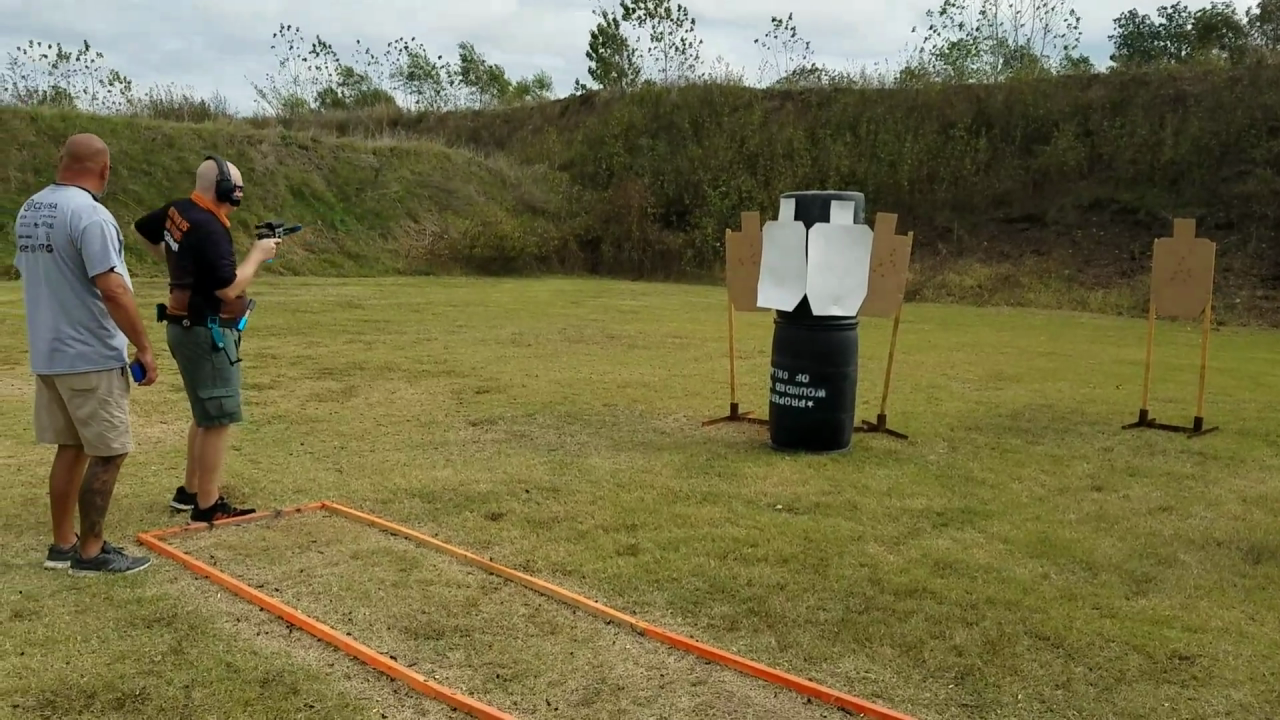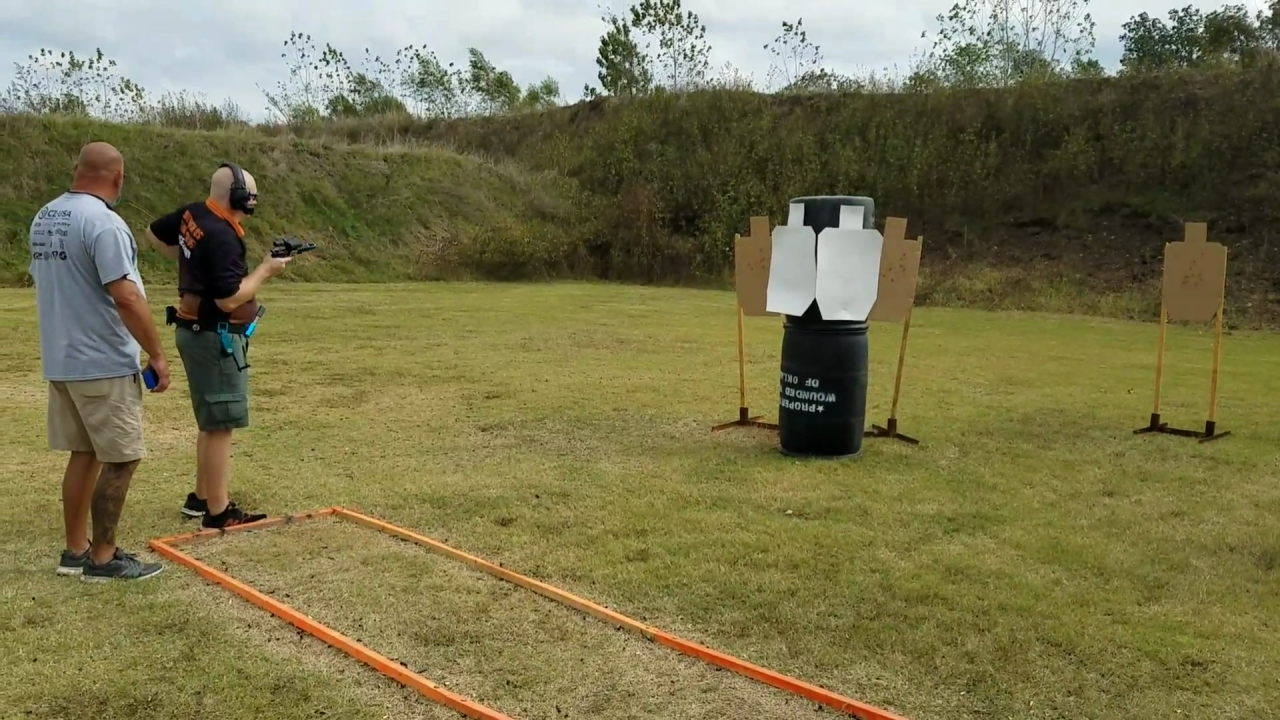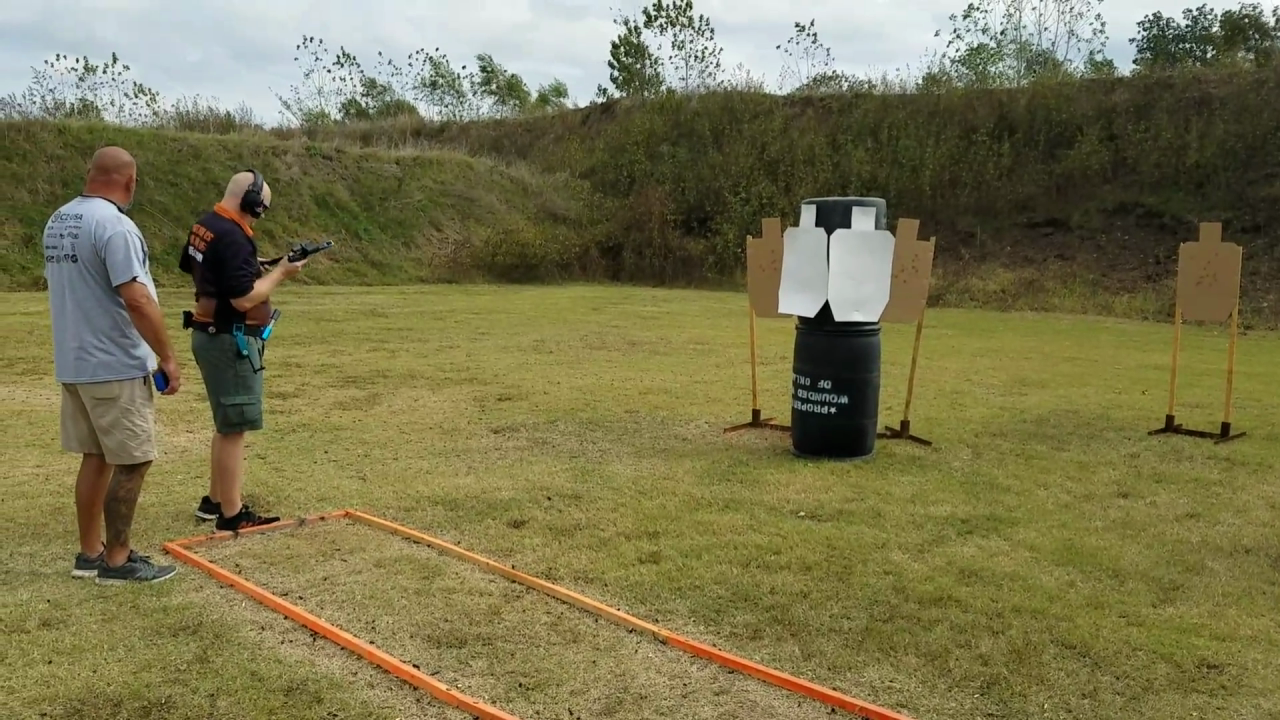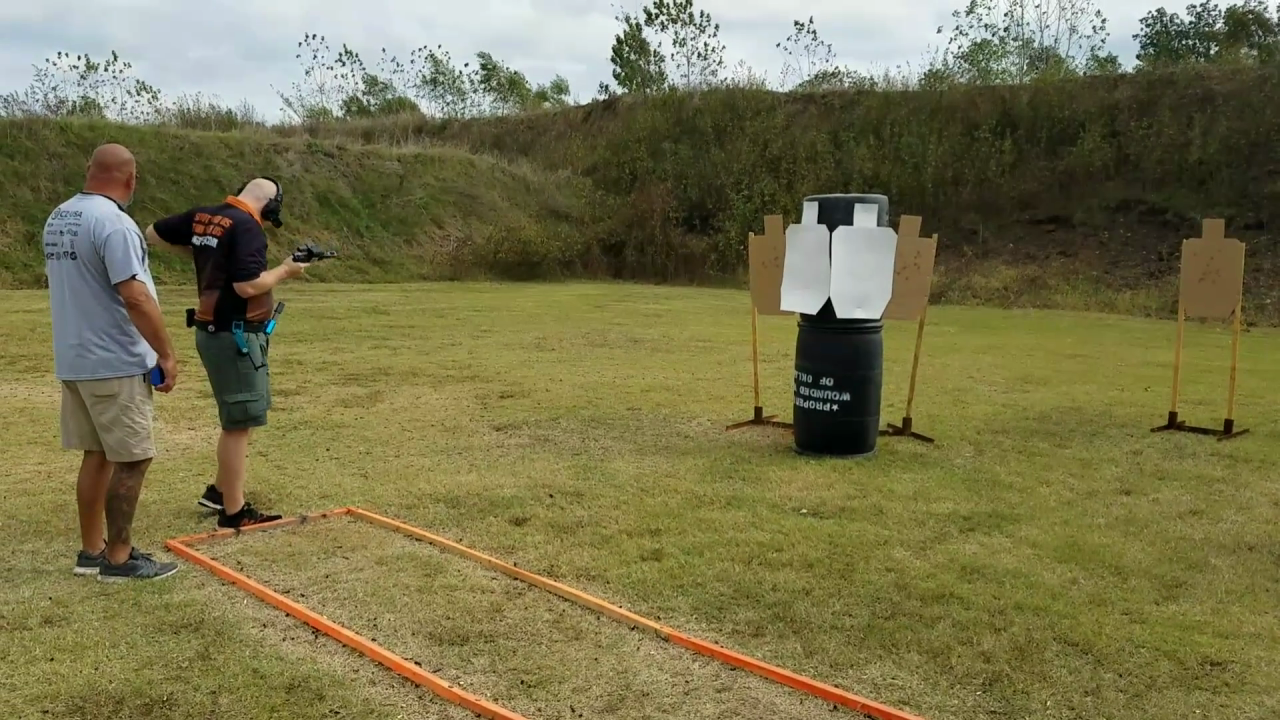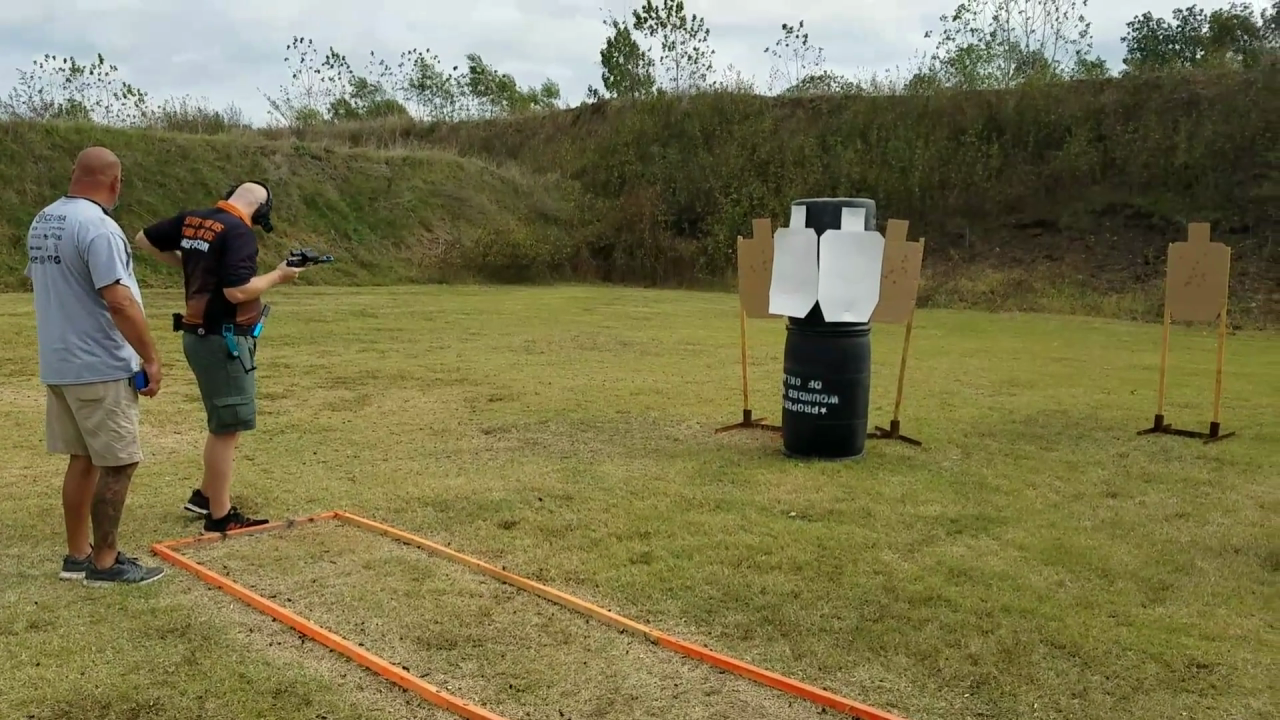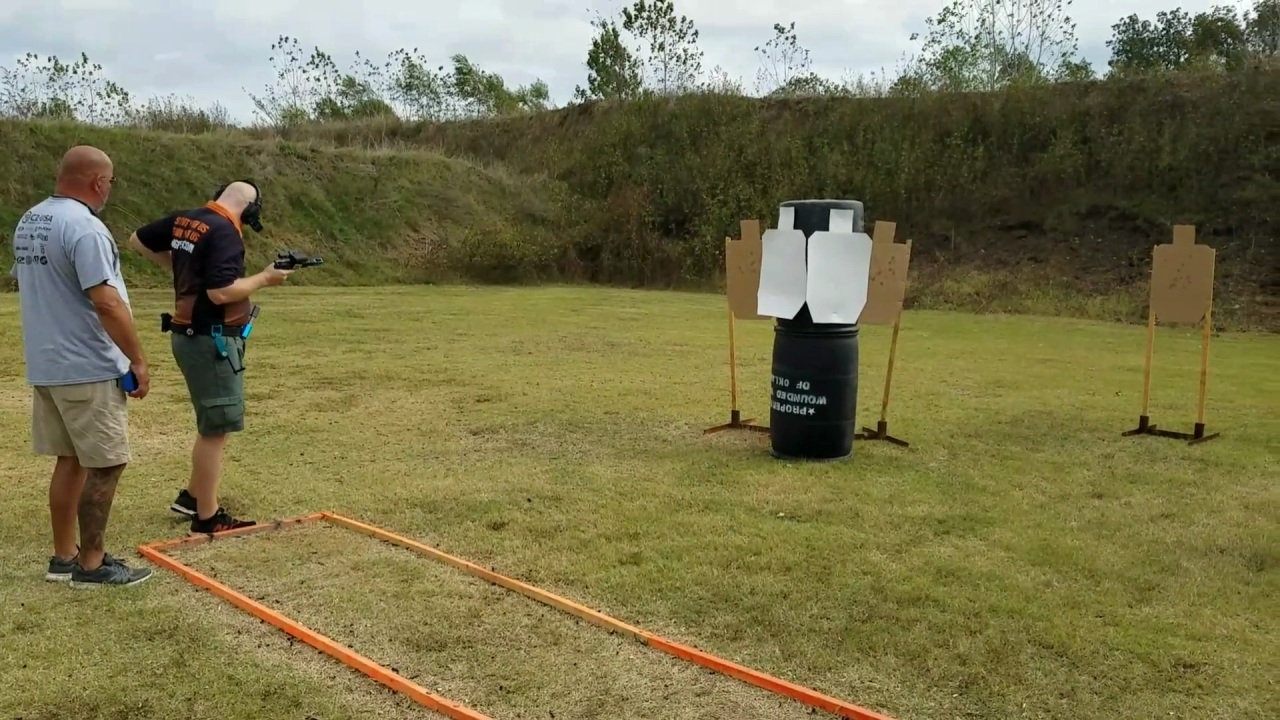
dt=0.5s
person 1, frame 1
left shoulder: (30, 210)
right shoulder: (90, 215)
left elbow: (31, 275)
right elbow: (113, 291)
right wrist: (144, 348)
left hip: (49, 355)
right hip: (91, 358)
left knee: (71, 448)
right knee: (108, 453)
left ankle: (63, 544)
right ankle: (91, 551)
person 1, frame 2
left shoulder: (44, 218)
right shoulder: (103, 222)
right elbow: (126, 298)
right wrist: (156, 355)
left hip: (62, 361)
right hip: (103, 364)
left knee: (84, 454)
right knee: (120, 459)
left ankle: (76, 550)
right ankle: (103, 558)
person 1, frame 3
left shoulder: (58, 221)
right shoulder: (114, 225)
right elbow: (137, 301)
right wrist: (167, 357)
left hip: (74, 364)
right hip: (114, 367)
left knee: (97, 457)
right knee: (132, 461)
left ankle: (90, 553)
right ankle: (117, 560)
person 1, frame 4
left shoulder: (57, 218)
right shoulder: (113, 223)
right elbow: (136, 298)
right wrist: (166, 354)
left hip: (75, 361)
right hip: (114, 364)
left knee: (97, 455)
right knee: (131, 459)
left ankle: (92, 550)
right ankle: (118, 557)
person 1, frame 5
left shoulder: (42, 222)
right shoulder: (98, 226)
right elbow: (119, 302)
right wrist: (150, 358)
left hip: (59, 364)
right hip: (99, 368)
left knee: (82, 460)
right knee: (117, 463)
left ankle: (78, 555)
right ankle: (104, 562)
person 1, frame 6
left shoulder: (29, 222)
right shoulder: (84, 227)
right elbow: (107, 303)
right wrist: (137, 360)
left hip: (47, 366)
right hip: (87, 369)
left knee: (70, 461)
right knee: (105, 464)
left ankle: (64, 556)
right ankle: (91, 563)
person 2, frame 1
left shoulder: (178, 210)
right shoulder: (209, 229)
left elbow: (142, 230)
right elbow: (228, 289)
right wrist: (257, 254)
left hip: (188, 326)
right hip: (207, 332)
left knee: (206, 415)
right knee: (218, 419)
left ankle: (190, 490)
right ankle: (208, 505)
person 2, frame 2
left shoulder: (193, 214)
right shoulder: (221, 238)
left elbow: (155, 234)
right elbow: (229, 300)
right wrist: (265, 270)
left hip: (198, 332)
right hip: (214, 337)
left knee: (213, 422)
right knee: (220, 425)
left ankle: (201, 497)
right ankle: (218, 511)
person 2, frame 3
left shoulder: (205, 224)
right shoulder: (231, 237)
left elbow: (188, 265)
right elbow: (245, 298)
right wrist: (280, 272)
left hip: (212, 335)
right hip: (229, 340)
left knee: (228, 424)
right knee: (234, 428)
left ankle: (215, 500)
right ankle: (232, 514)
person 2, frame 4
left shoulder: (202, 217)
right shoulder: (247, 226)
left elbow: (153, 233)
right elbow: (247, 286)
right wrist: (285, 270)
left hip: (218, 331)
right hip: (234, 335)
left knee: (240, 418)
right knee: (240, 423)
left ankle: (219, 491)
right ankle: (233, 511)
person 2, frame 5
left shoulder: (191, 220)
right shoulder: (238, 232)
left elbow: (144, 239)
right elbow: (237, 291)
right wrist: (278, 275)
left hip: (201, 334)
right hip: (222, 339)
left knee: (223, 422)
right knee: (227, 427)
left ankle: (205, 495)
right ankle: (220, 515)
person 2, frame 6
left shoulder: (182, 220)
right shoulder: (224, 232)
left elbow: (138, 240)
right elbow: (220, 292)
right wrist: (265, 278)
left hip: (191, 335)
right hip: (211, 339)
left knee: (213, 423)
right knee: (216, 428)
left ankle: (192, 496)
right ankle: (207, 516)
